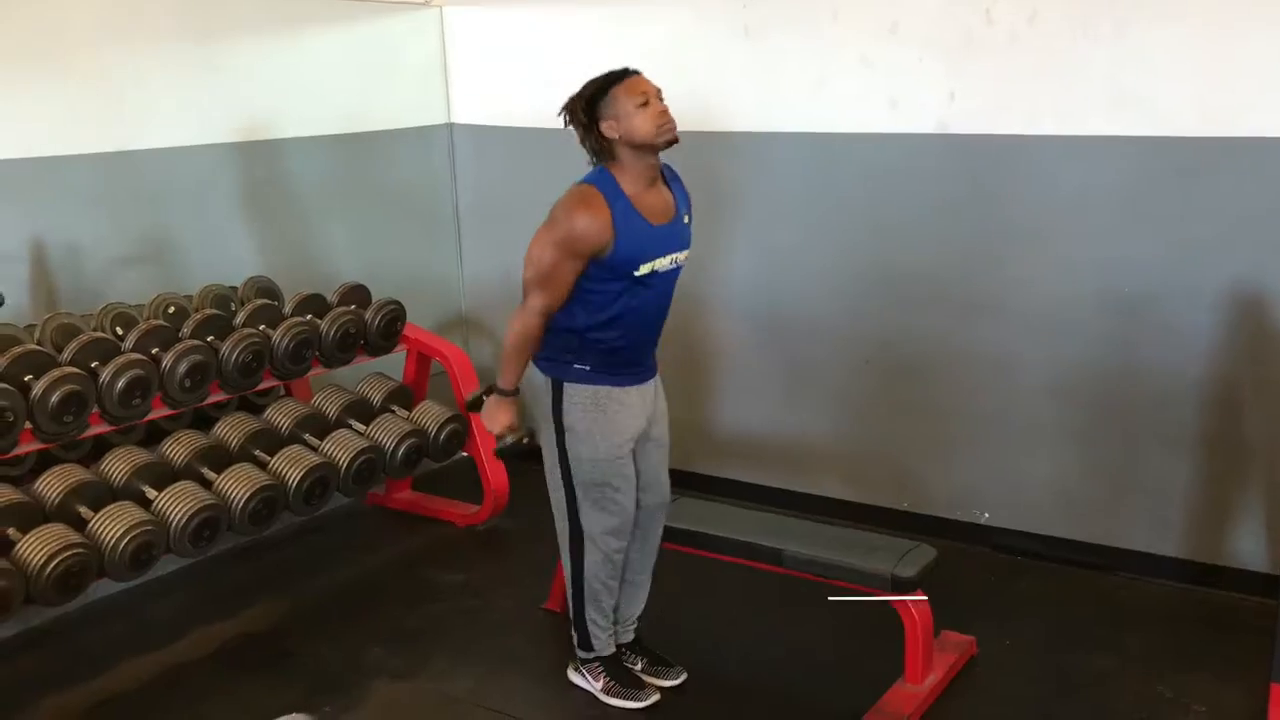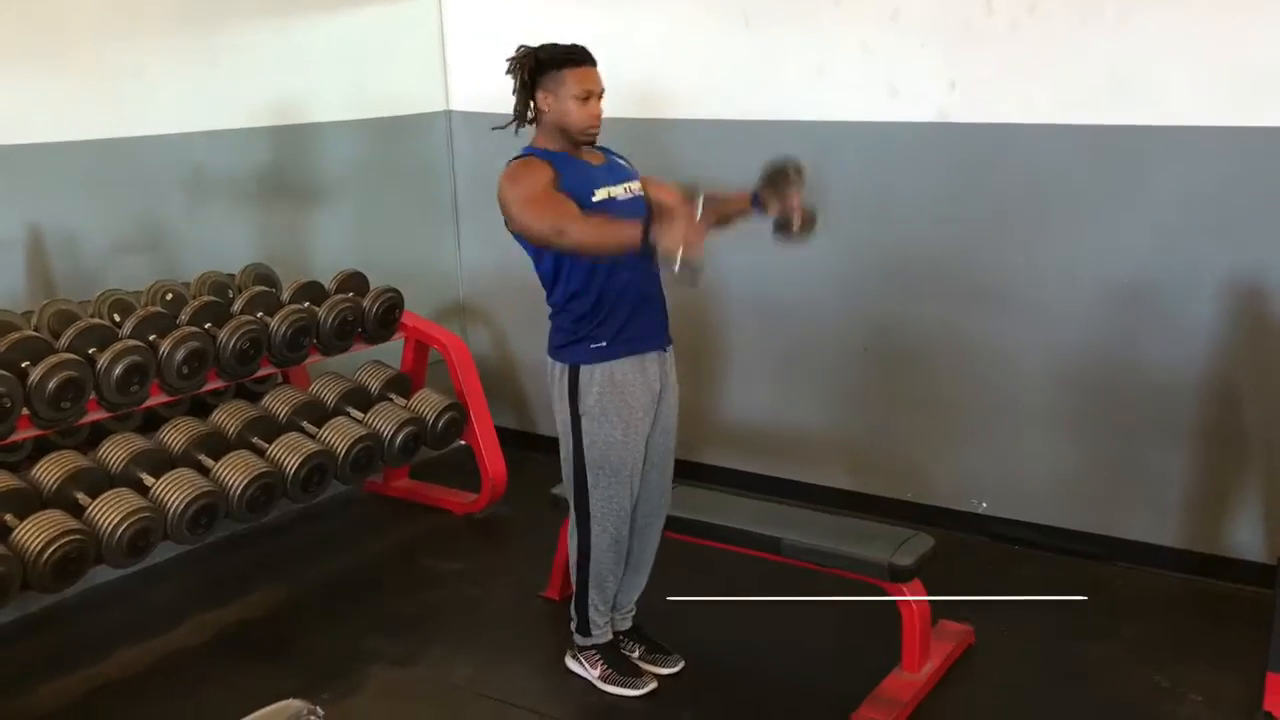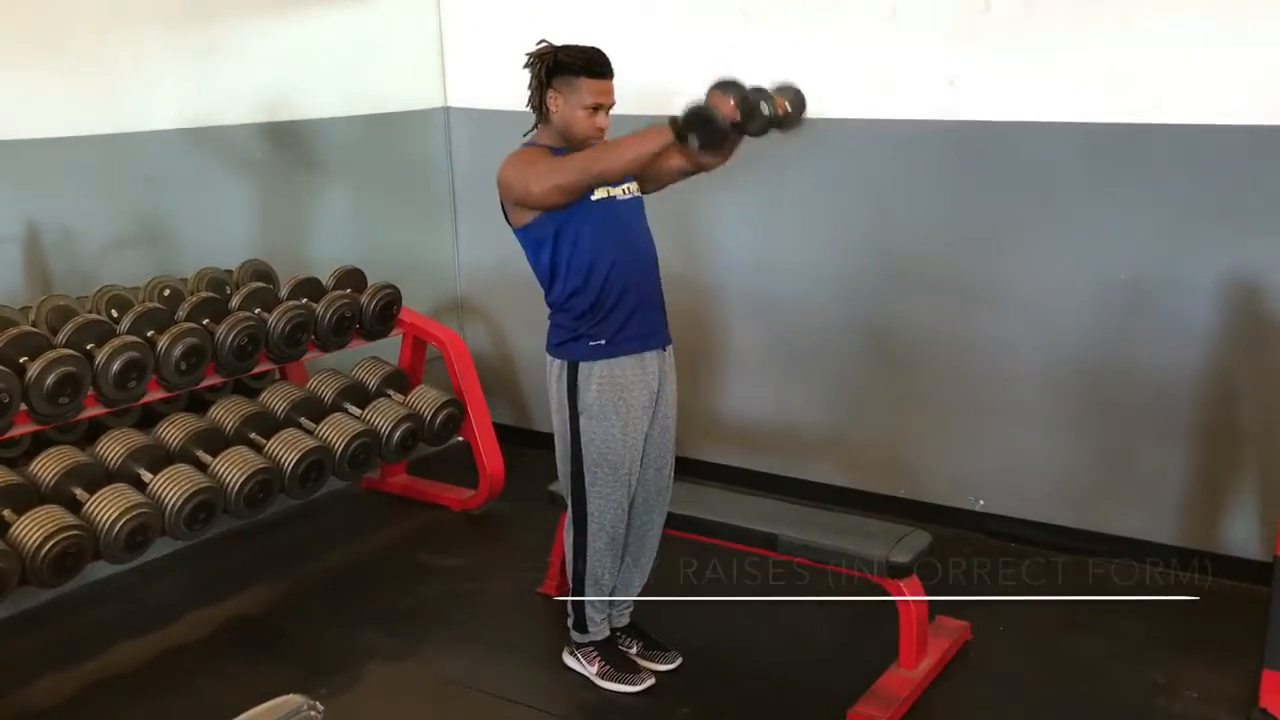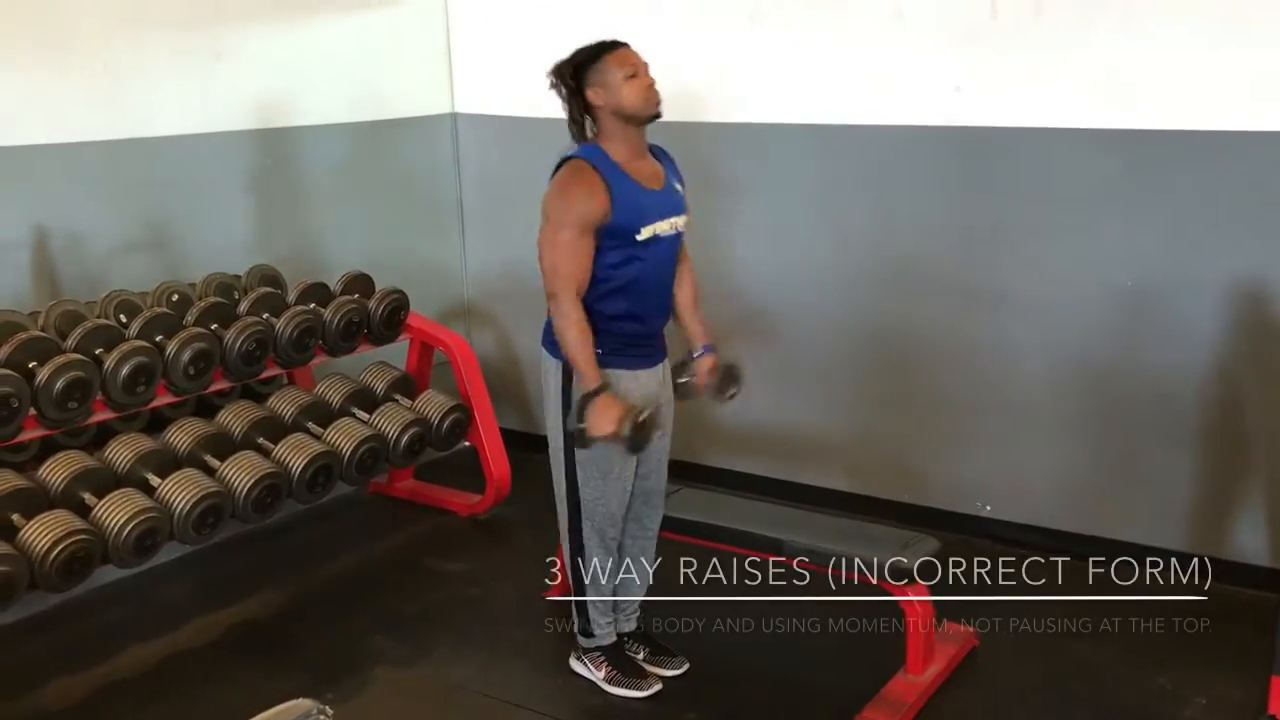
dt=0.5s
person 1, frame 1
left shoulder: (676, 193)
right shoulder: (588, 213)
right elbow: (535, 308)
right wrist: (505, 393)
left hip: (642, 380)
right hip: (582, 388)
left knee: (650, 511)
right knee: (604, 524)
left ankle: (624, 636)
right ankle: (593, 656)
person 1, frame 2
left shoulder: (612, 163)
right shoulder: (526, 178)
left elbow: (688, 209)
right elbow: (570, 231)
left wrist: (754, 200)
right wrist: (651, 231)
left hip: (652, 351)
right hip: (594, 366)
left knee: (649, 502)
right knee: (604, 508)
left ankle: (621, 622)
right ankle: (590, 641)
person 1, frame 3
left shoulder: (614, 161)
right shoulder: (524, 172)
left elbow: (694, 161)
right elbow: (582, 174)
left wrist: (726, 125)
right wrist: (686, 125)
left hip: (653, 352)
right hip: (592, 364)
left knee: (649, 499)
right knee: (601, 505)
left ankle: (618, 619)
right ankle: (586, 638)
person 1, frame 4
left shoulder: (664, 165)
right shoulder: (583, 181)
right elbow: (565, 298)
left wrist: (702, 346)
right wrist: (596, 391)
left hip: (650, 365)
right hip: (591, 373)
left knee: (644, 504)
right knee: (597, 510)
left ankle: (626, 626)
right ankle: (593, 643)
